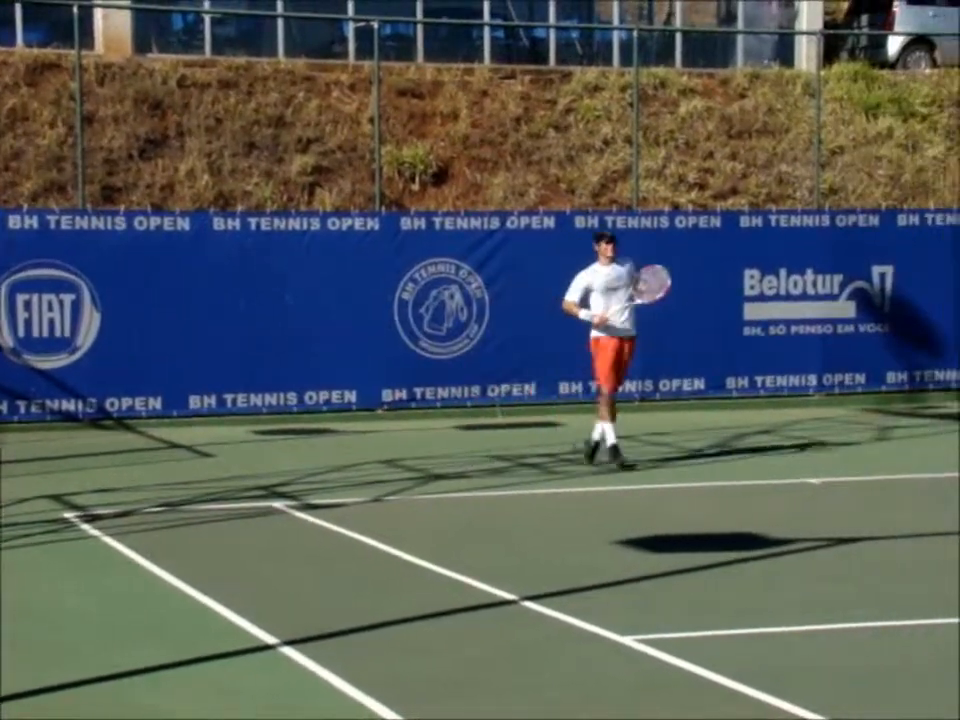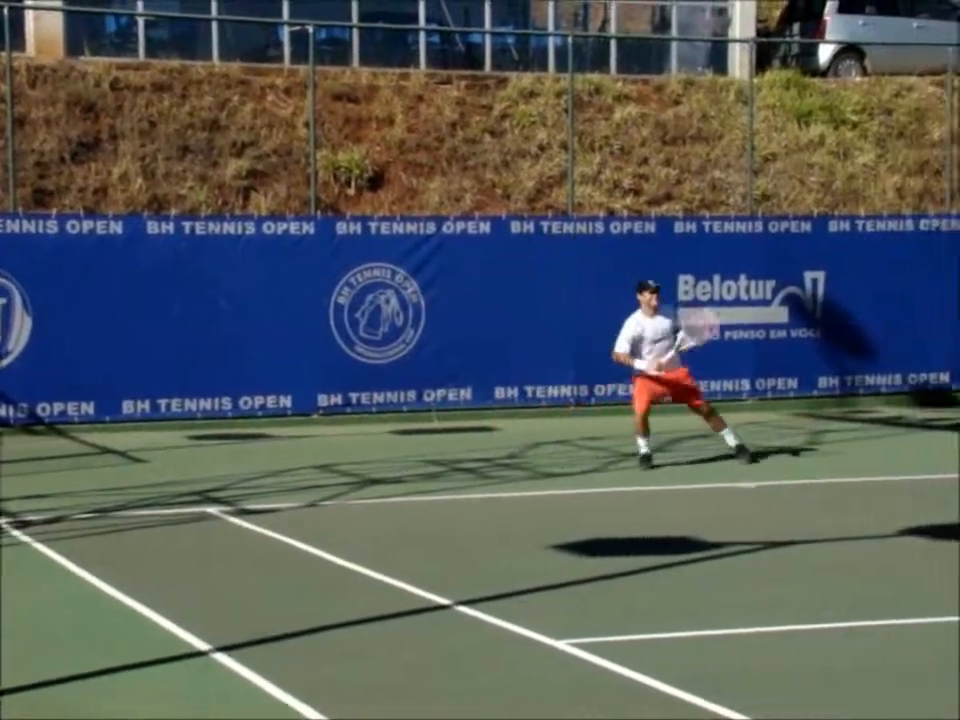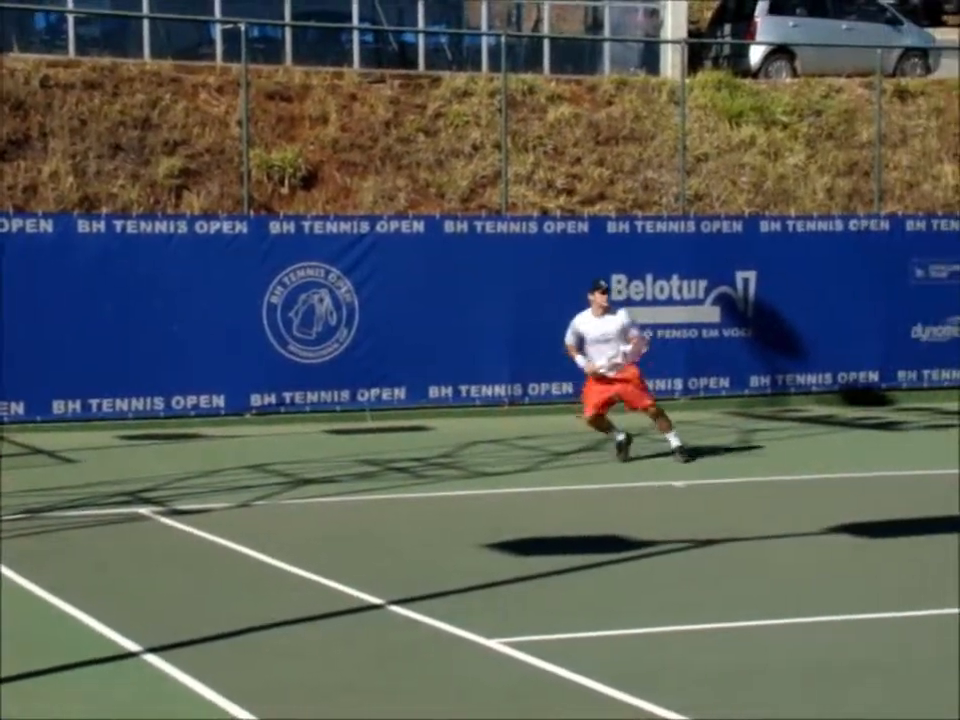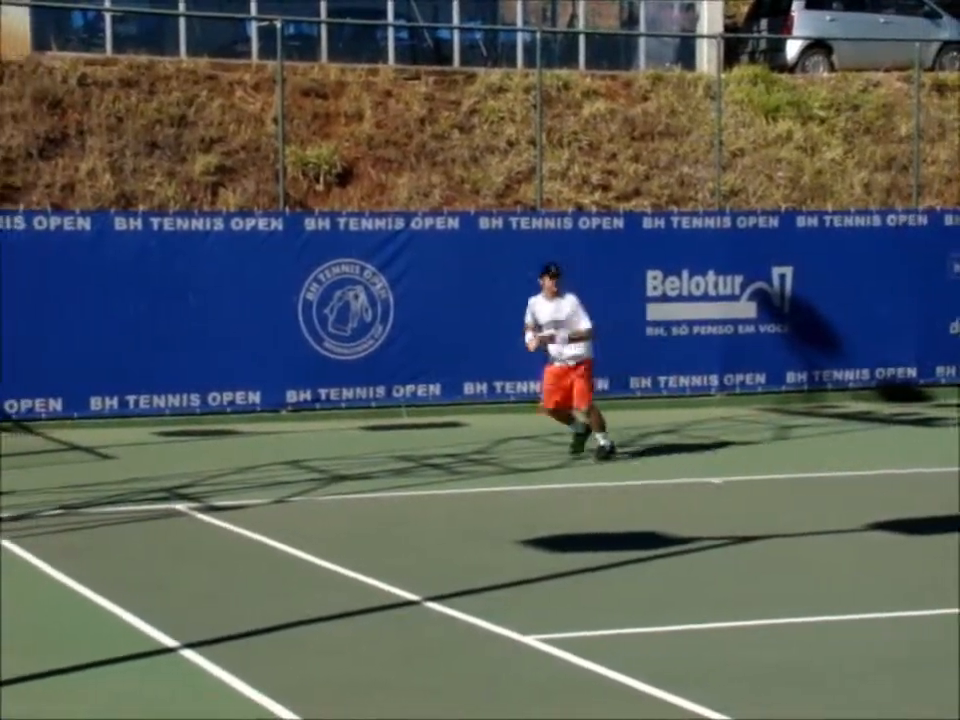
dt=0.4s
person 1, frame 1
left shoulder: (627, 266)
right shoulder: (587, 275)
right elbow: (567, 305)
right wrist: (589, 316)
left hip: (627, 336)
right hip: (603, 338)
left knee: (611, 391)
right knee: (607, 390)
left ankle: (595, 439)
right ankle: (611, 443)
person 1, frame 2
left shoulder: (667, 314)
right shoulder: (632, 324)
right elbow: (618, 355)
left wrist: (682, 338)
right wrist: (644, 365)
left hip: (675, 372)
right hip: (648, 376)
left knee: (705, 408)
right knee: (640, 410)
left ankle: (735, 445)
right ankle: (644, 452)
person 1, frame 3
left shoulder: (621, 316)
right shoulder: (579, 321)
left elbow: (638, 338)
right elbow: (569, 344)
left wrist: (635, 347)
right wrist: (583, 362)
left hip: (625, 371)
right hip: (599, 376)
left knee: (651, 408)
right knee: (590, 417)
left ankle: (676, 446)
right ankle: (620, 438)
person 1, frame 4
left shoulder: (571, 301)
right shoulder: (534, 302)
left elbow: (588, 333)
right elbow: (530, 324)
left wrist: (561, 337)
right wrist: (531, 338)
left hip: (578, 359)
right hip: (555, 360)
left knee: (583, 406)
right knee: (550, 406)
left ankle: (605, 444)
right ankle: (580, 429)
